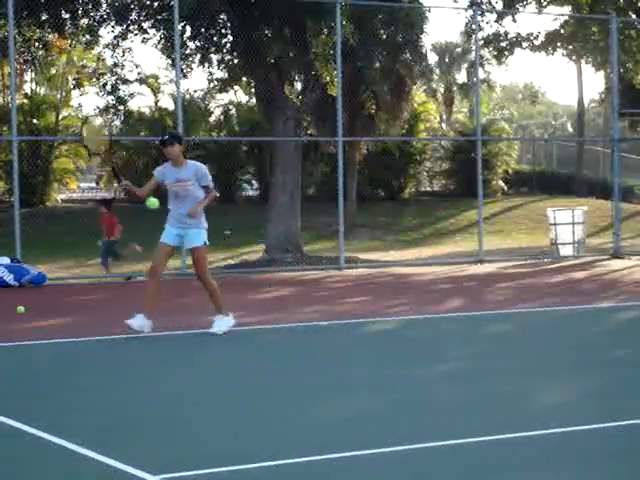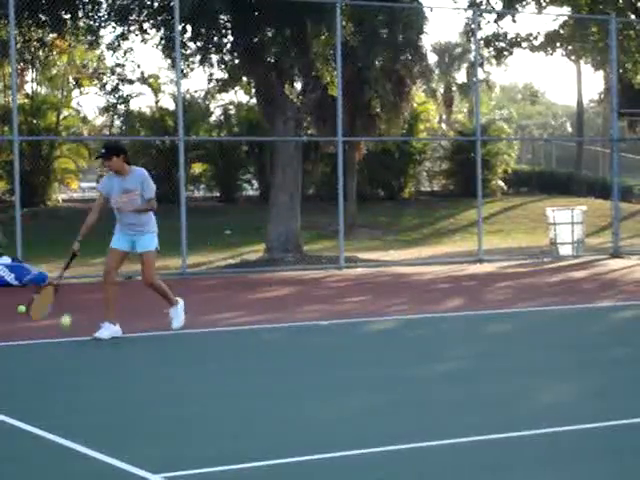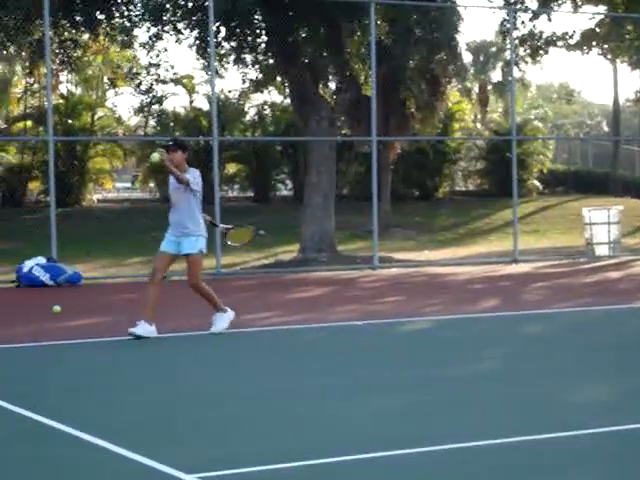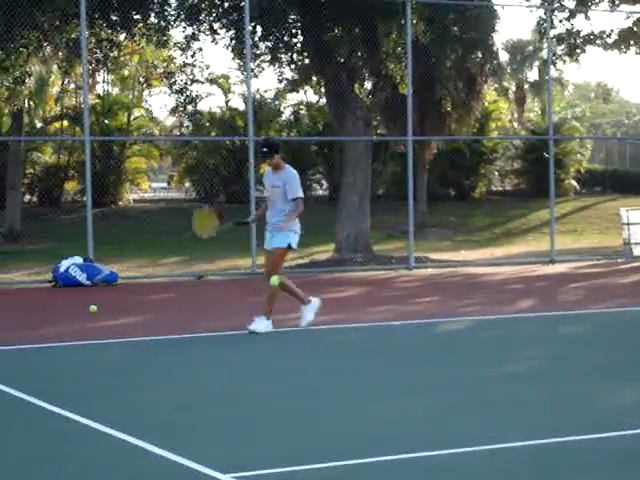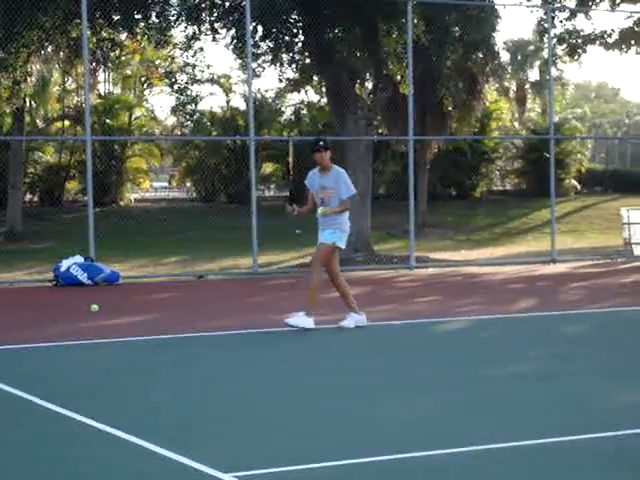
dt=0.5s
person 1, frame 1
left shoulder: (197, 168)
right shoulder: (163, 170)
left elbow: (212, 192)
right elbow: (143, 193)
left wrist: (199, 206)
right wrist: (128, 186)
left hip: (194, 226)
right hip: (173, 227)
left knee: (202, 274)
right knee: (154, 270)
left ankle: (223, 316)
right ankle: (144, 318)
person 1, frame 2
left shoulder: (141, 175)
right shoulder: (107, 181)
left elbow: (152, 204)
right elbow: (94, 211)
left wrist: (132, 207)
right wrist: (79, 238)
left hip: (145, 232)
right hip: (122, 232)
left knee: (149, 279)
right knee: (108, 274)
left ankle: (175, 304)
right ankle: (111, 324)
person 1, frame 3
left shoulder: (193, 174)
right shoulder: (172, 178)
left elbow: (183, 180)
left wrist: (168, 165)
left hip: (194, 235)
right hip: (173, 233)
left knee: (194, 282)
right knee: (155, 276)
left ankle: (223, 312)
right ankle: (146, 324)
person 1, frame 4
left shoulder: (290, 174)
right shoulder: (268, 174)
left elbow: (299, 205)
left wrist: (288, 222)
right wrist: (256, 216)
left hip: (286, 230)
right hip: (271, 229)
left knee: (273, 274)
right knee: (271, 276)
left ankle: (266, 318)
right ankle: (307, 302)
person 1, frame 5
left shoulder: (339, 174)
right shoulder: (312, 176)
left elbow: (347, 204)
right elbow: (311, 205)
left wrist: (332, 211)
right wrist: (297, 209)
left hip: (337, 227)
right hip: (323, 227)
left knee: (316, 266)
right knee: (333, 272)
left ankle: (308, 314)
right ankle: (356, 313)
